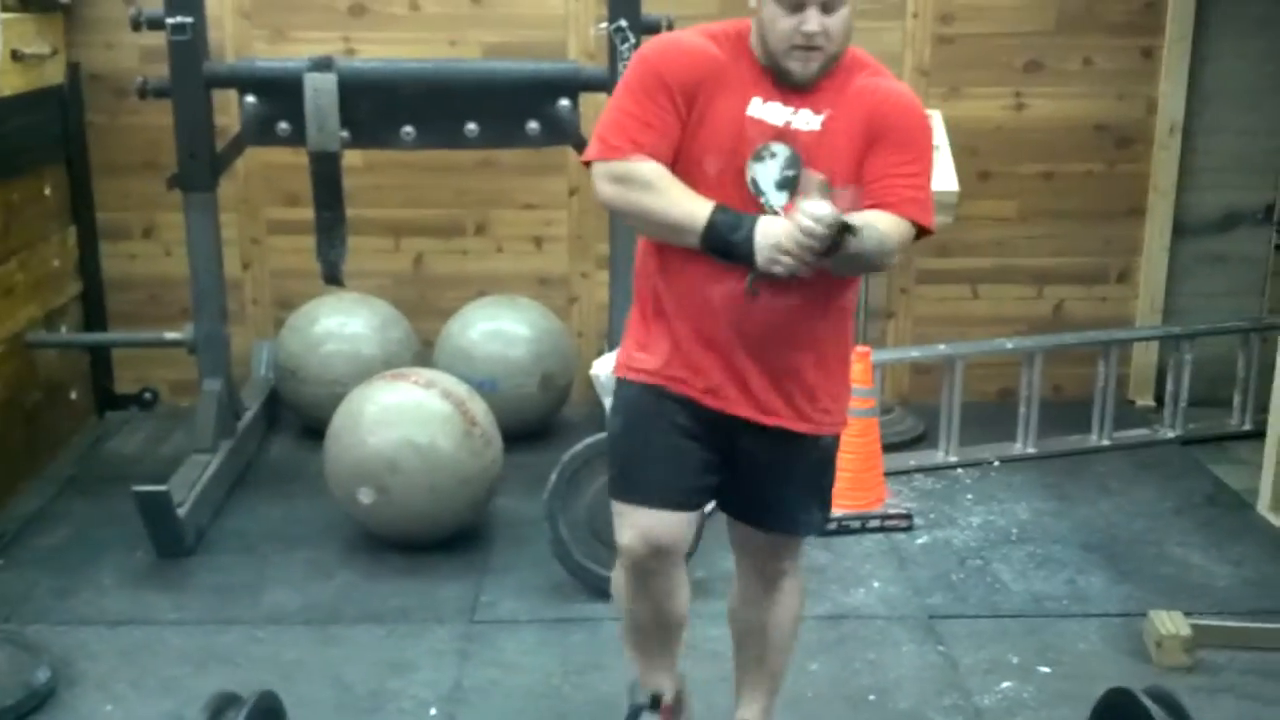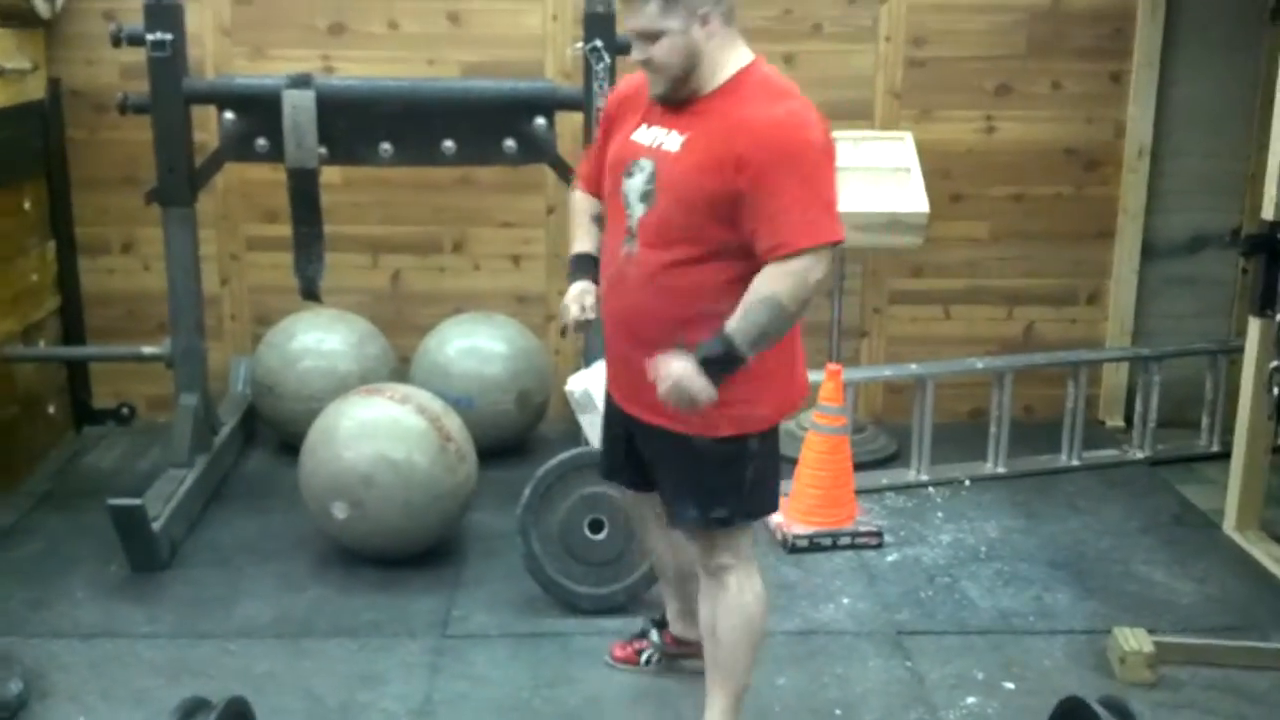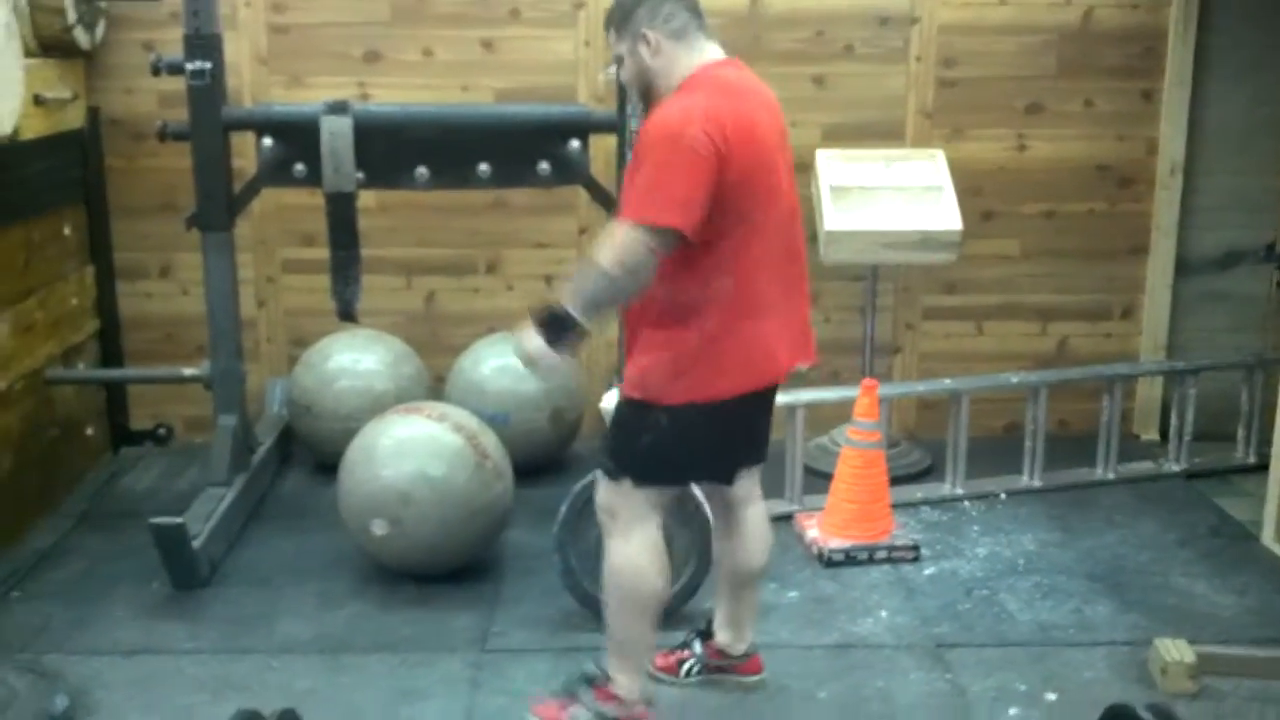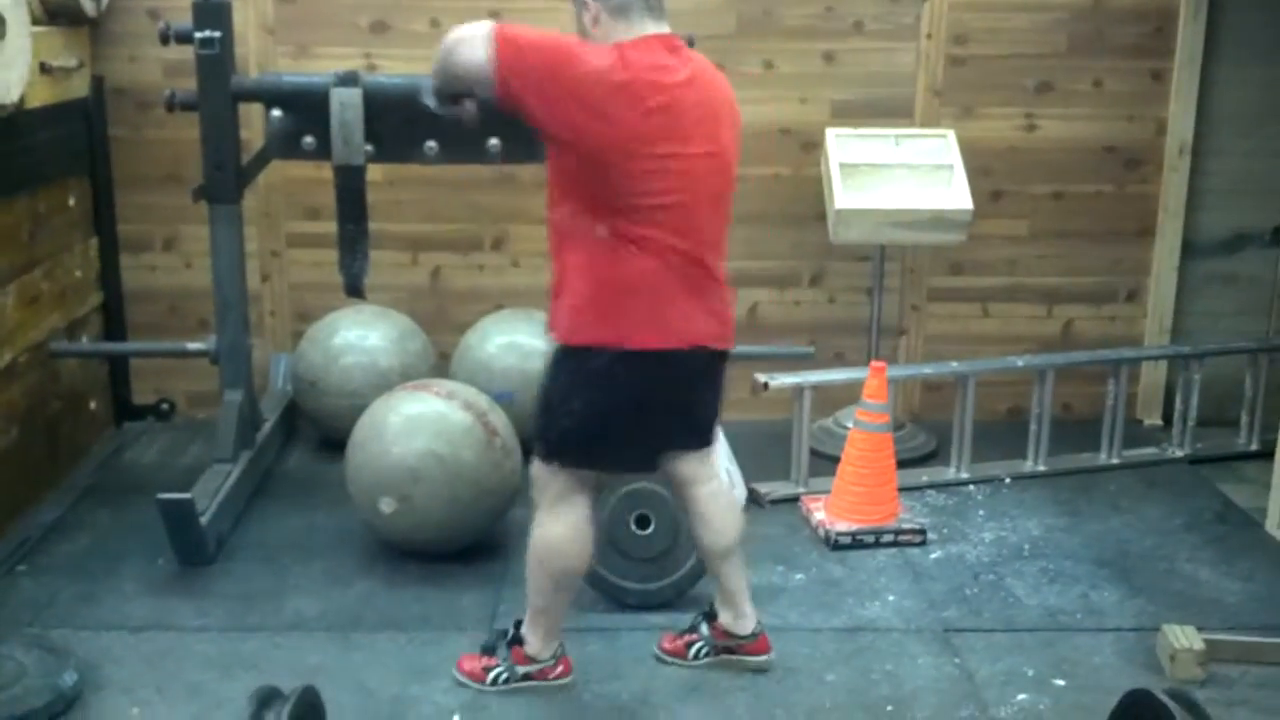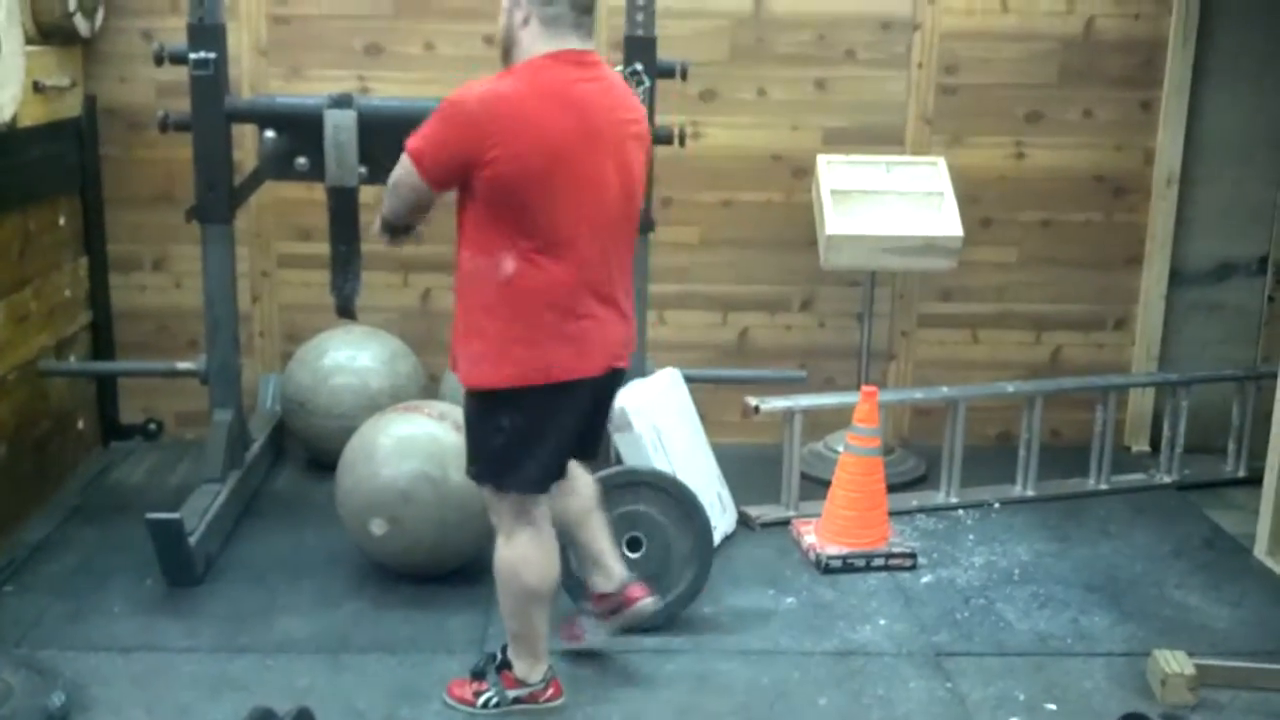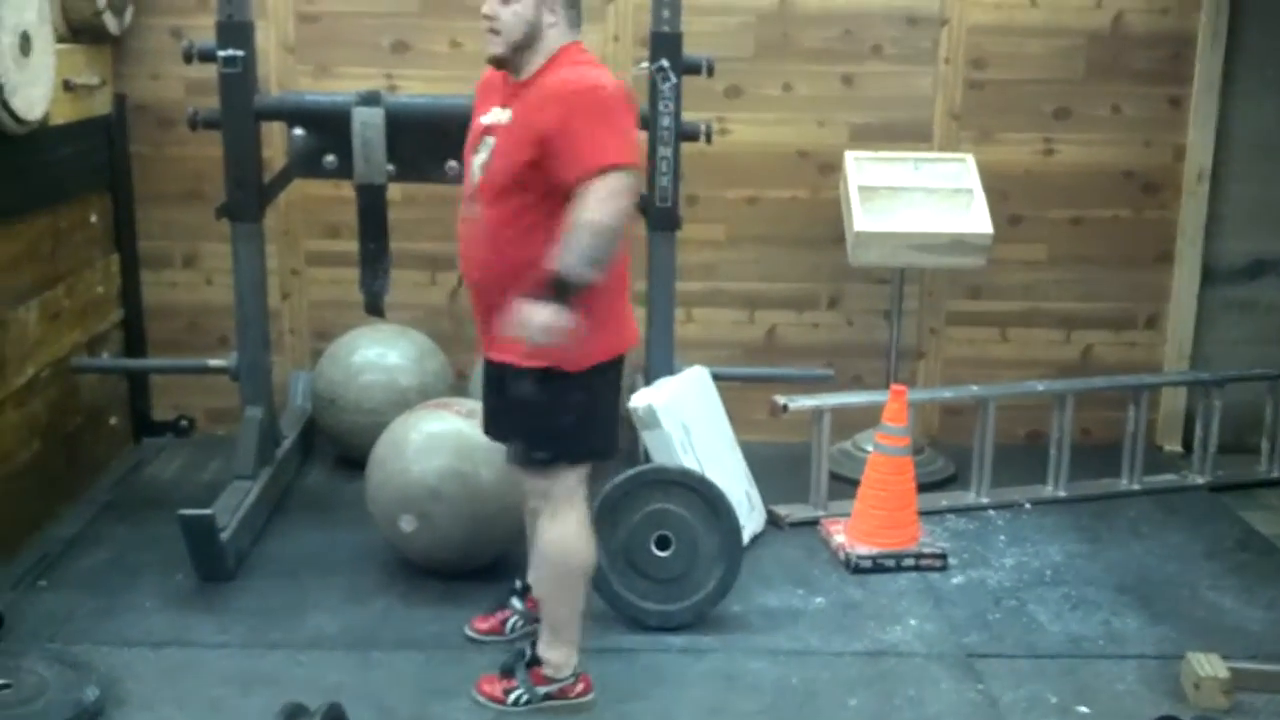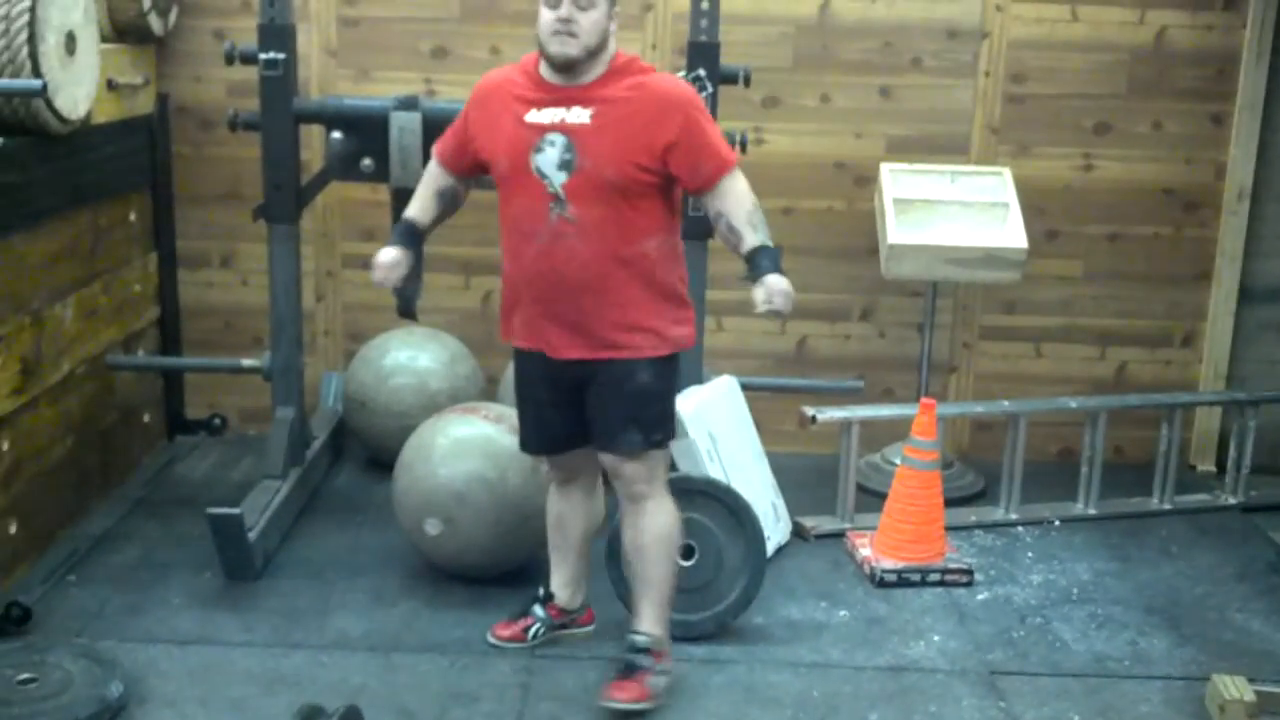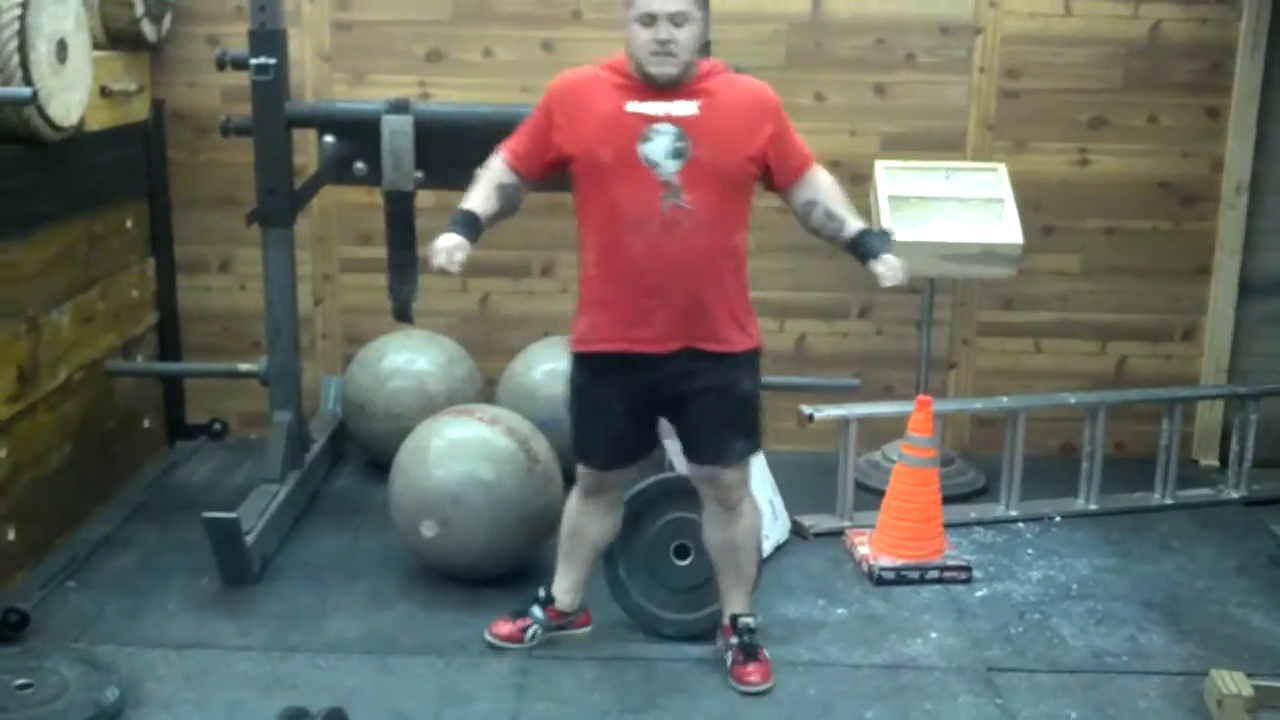
dt=0.4s
person 1, frame 1
left shoulder: (891, 108)
right shoulder: (678, 63)
left elbow: (892, 235)
right elbow: (618, 176)
left wrist: (834, 236)
right wrist: (740, 234)
left hip: (796, 386)
right hip: (672, 366)
left knee: (771, 560)
right knee: (647, 543)
person 1, frame 2
left shoulder: (779, 125)
right shoulder: (631, 100)
left elbow: (800, 265)
right elbow: (590, 193)
left wrist: (714, 361)
right wrist: (586, 271)
left hip: (721, 393)
right hip: (634, 373)
left knee: (722, 554)
right knee: (651, 501)
right ankle: (682, 629)
person 1, frame 3
left shoulder: (686, 120)
right shoulder: (739, 91)
left elbow: (637, 244)
left wrist: (557, 322)
left hip: (696, 356)
right hip: (748, 342)
left knee: (626, 508)
right knee: (737, 492)
right ankle: (732, 644)
person 1, frame 4
left shoulder: (594, 79)
right shoulder: (709, 84)
left wrist: (445, 89)
left hip: (616, 331)
right hip: (698, 324)
left knee: (559, 486)
right knee: (694, 468)
left ankle: (537, 651)
right ankle: (739, 623)
person 1, frame 5
left shoulder: (486, 107)
right shoulder: (623, 104)
left elbow: (409, 187)
left wrist: (392, 222)
left hip: (524, 352)
right hip: (600, 339)
left knee: (515, 511)
right knee: (555, 466)
right ankle: (613, 586)
person 1, frame 6
left shoulder: (578, 93)
right shoulder: (501, 84)
left elbow: (608, 197)
left wrist: (559, 295)
right wrist: (479, 203)
left hip: (561, 337)
right hip: (514, 336)
left knee: (555, 491)
right knee: (536, 476)
left ankle: (557, 667)
right ankle: (540, 597)
person 1, frame 7
left shoulder: (662, 99)
right shoulder: (495, 94)
left elbow: (721, 182)
right elbow: (447, 170)
left wrist: (763, 260)
right wrist: (406, 236)
left hip: (634, 336)
right hip: (540, 336)
left knee: (639, 480)
right knee: (567, 471)
left ankle: (649, 643)
right ankle: (564, 601)
person 1, frame 8
left shoulder: (752, 102)
right shoulder: (574, 94)
left elbow: (805, 182)
right elbow: (509, 169)
left wrist: (867, 243)
right wrist: (464, 226)
left hip: (719, 343)
right hip: (612, 342)
left knee: (727, 487)
right knee: (597, 481)
left ankle: (739, 624)
right ankle: (560, 604)
